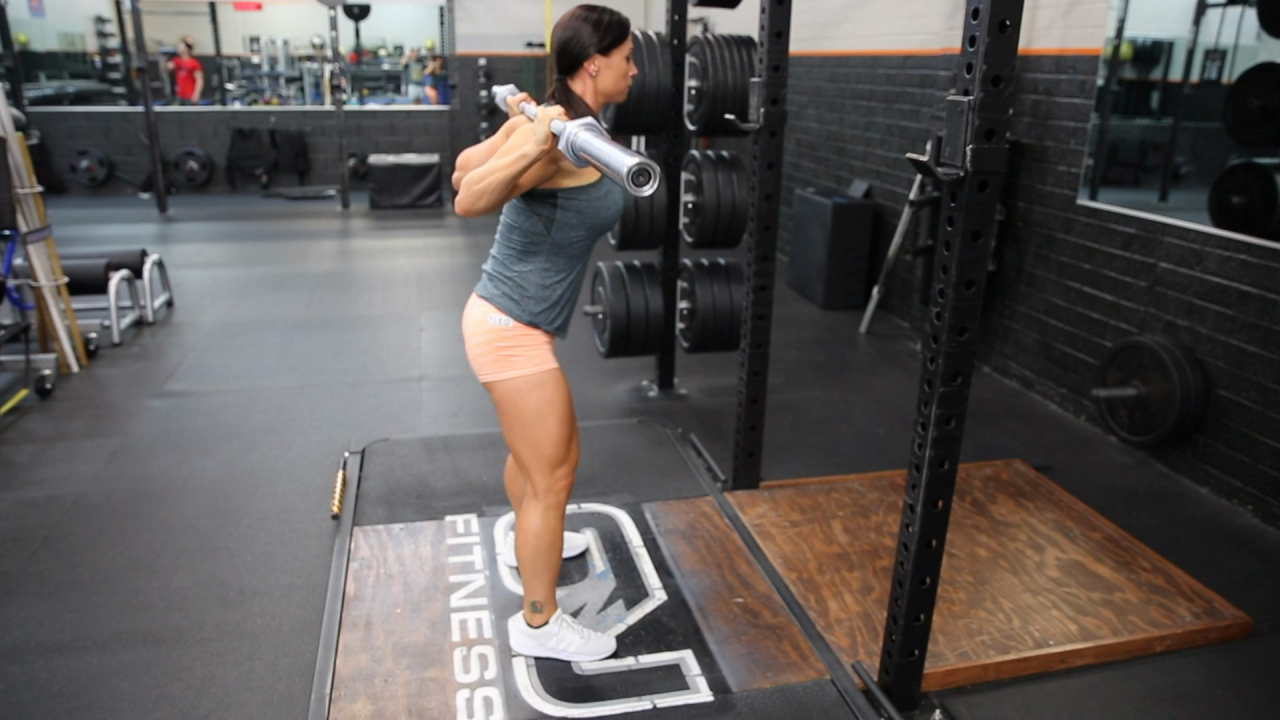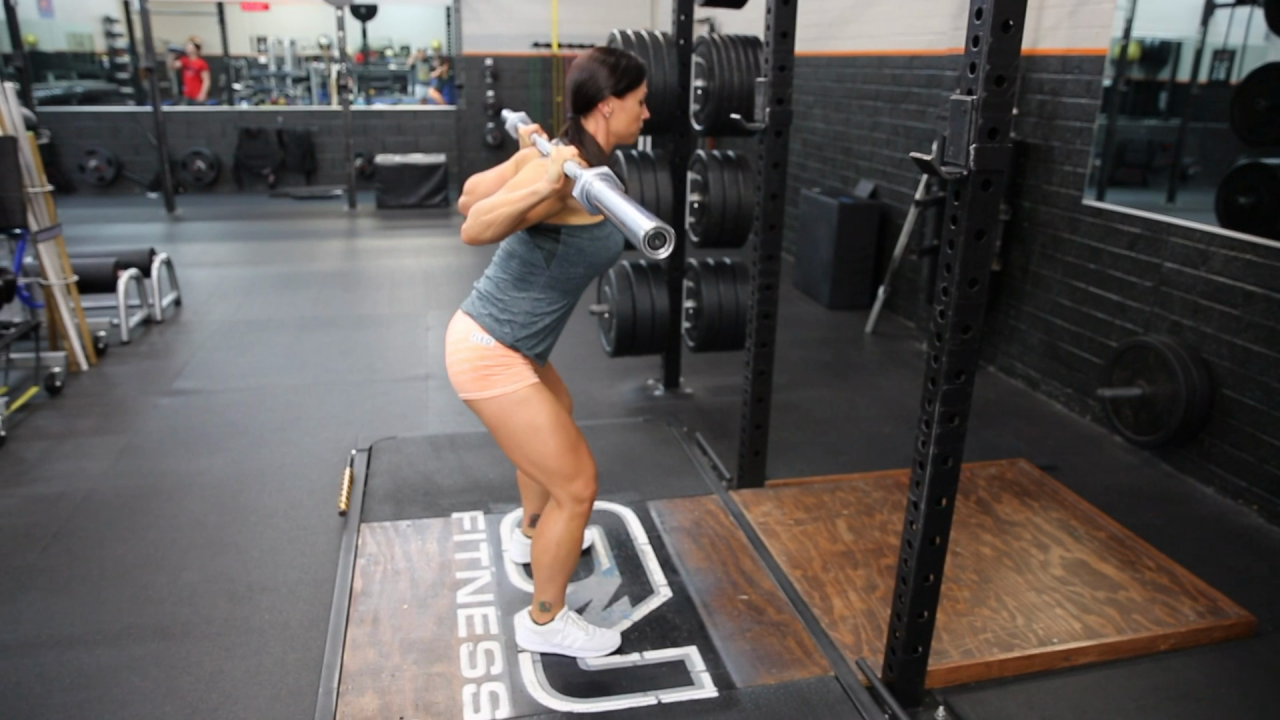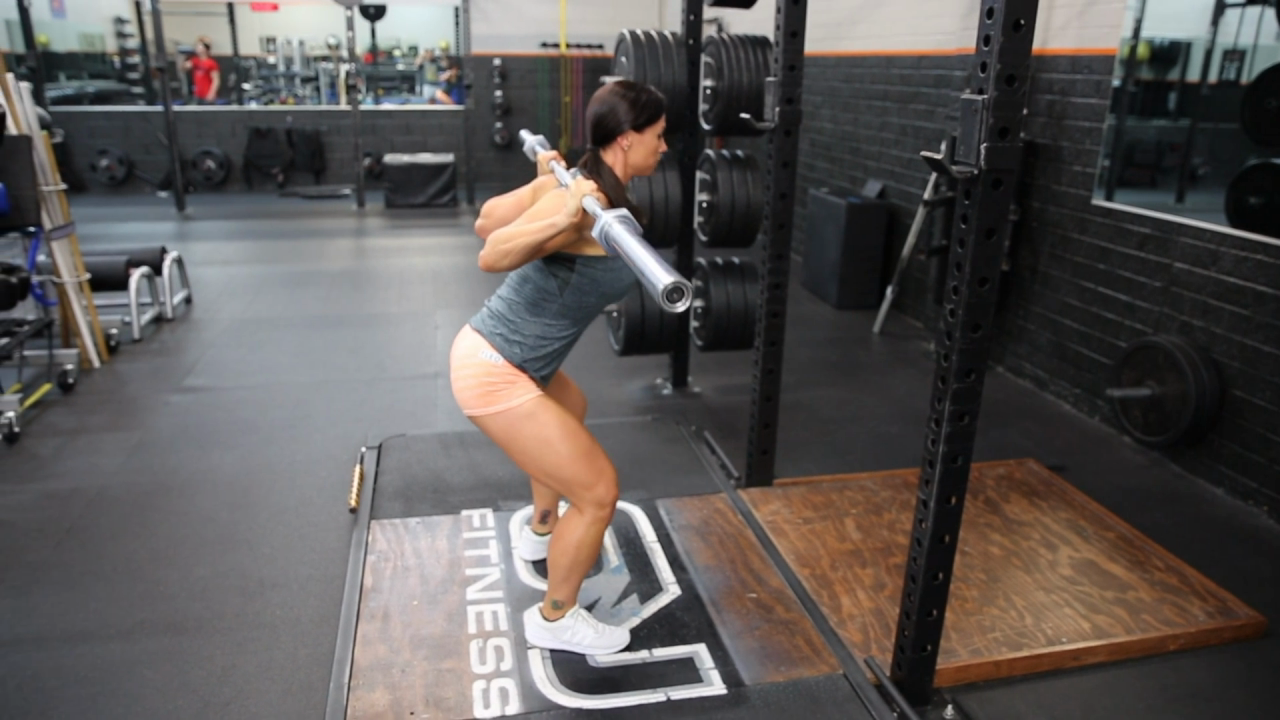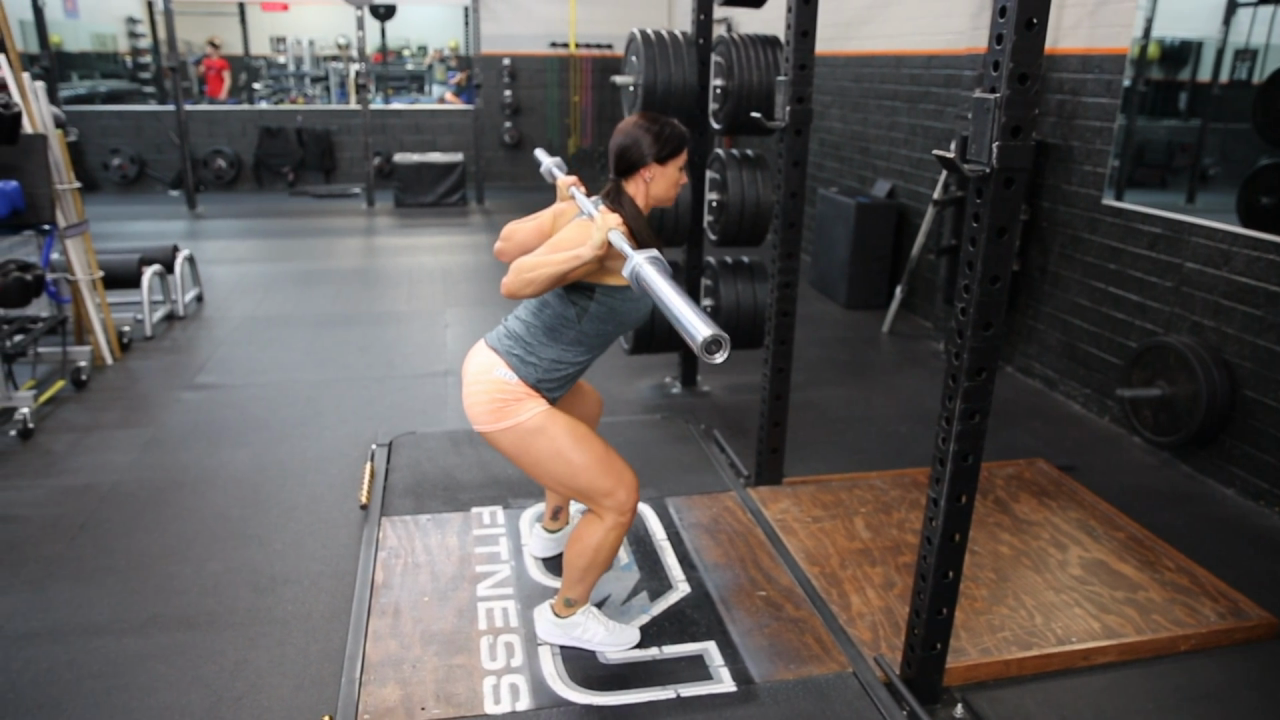
dt=0.5s
person 1, frame 1
left shoulder: (543, 121)
right shoulder: (565, 138)
left elbow: (461, 170)
right elbow: (469, 200)
left wrist: (517, 124)
right wrist: (532, 149)
left hip: (506, 316)
right hip: (515, 329)
left knee: (533, 447)
right knee: (551, 479)
left ankle: (525, 540)
right ankle: (539, 623)
person 1, frame 2
left shoulder: (555, 157)
right shoulder: (569, 175)
left elbow: (468, 199)
right elbow: (475, 229)
left wrist: (527, 154)
right wrist: (541, 187)
left hip: (494, 338)
right hip: (492, 356)
left knee: (557, 416)
right knee: (576, 487)
left ankle: (531, 534)
right ankle: (545, 620)
person 1, frame 3
left shoulder: (570, 184)
right shoulder: (589, 205)
left elbow: (485, 222)
right elbow: (492, 256)
left wrist: (543, 182)
right wrist: (561, 220)
left hip: (495, 352)
right hip: (495, 374)
left knee: (571, 412)
right knee: (598, 491)
left ankle: (541, 531)
right ankle: (555, 619)
person 1, frame 4
left shoulder: (587, 210)
right shoulder: (604, 230)
left elbow: (505, 246)
right elbow: (514, 282)
left wrist: (561, 204)
right wrist: (587, 252)
left hip: (500, 366)
right hip: (504, 392)
left knee: (587, 411)
right knee: (618, 496)
left ankle: (554, 527)
right ankle: (565, 616)
